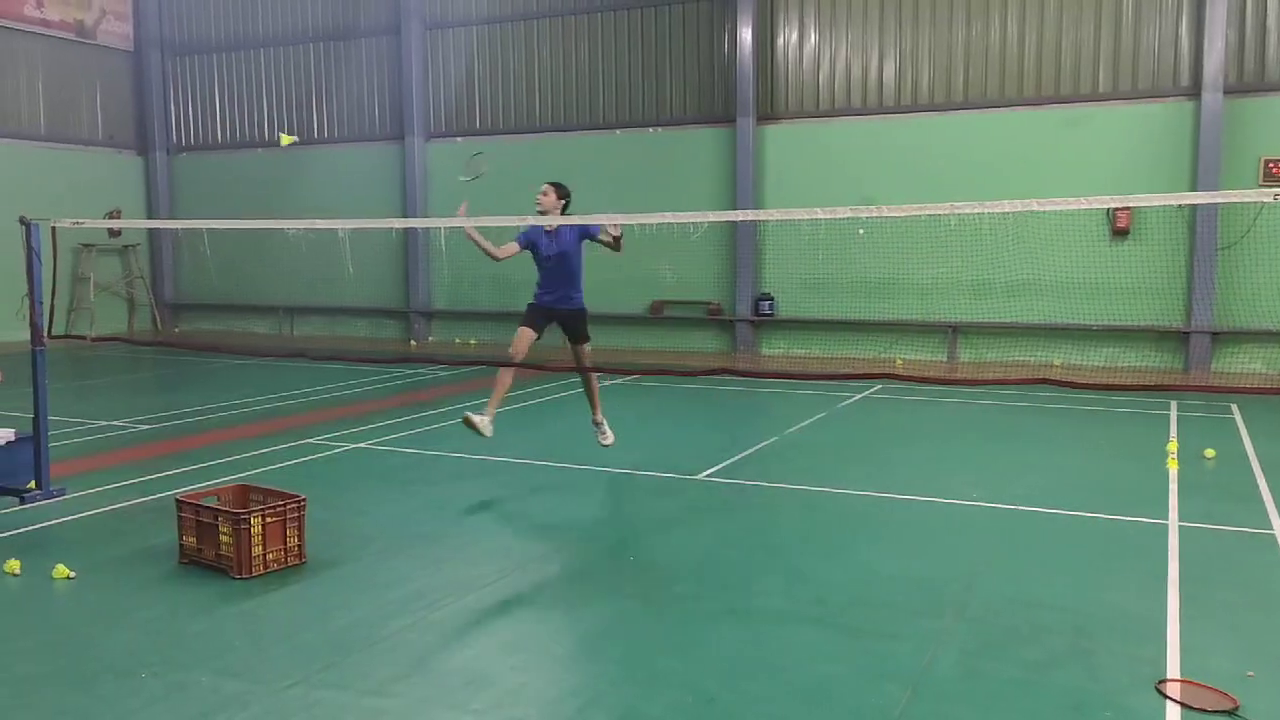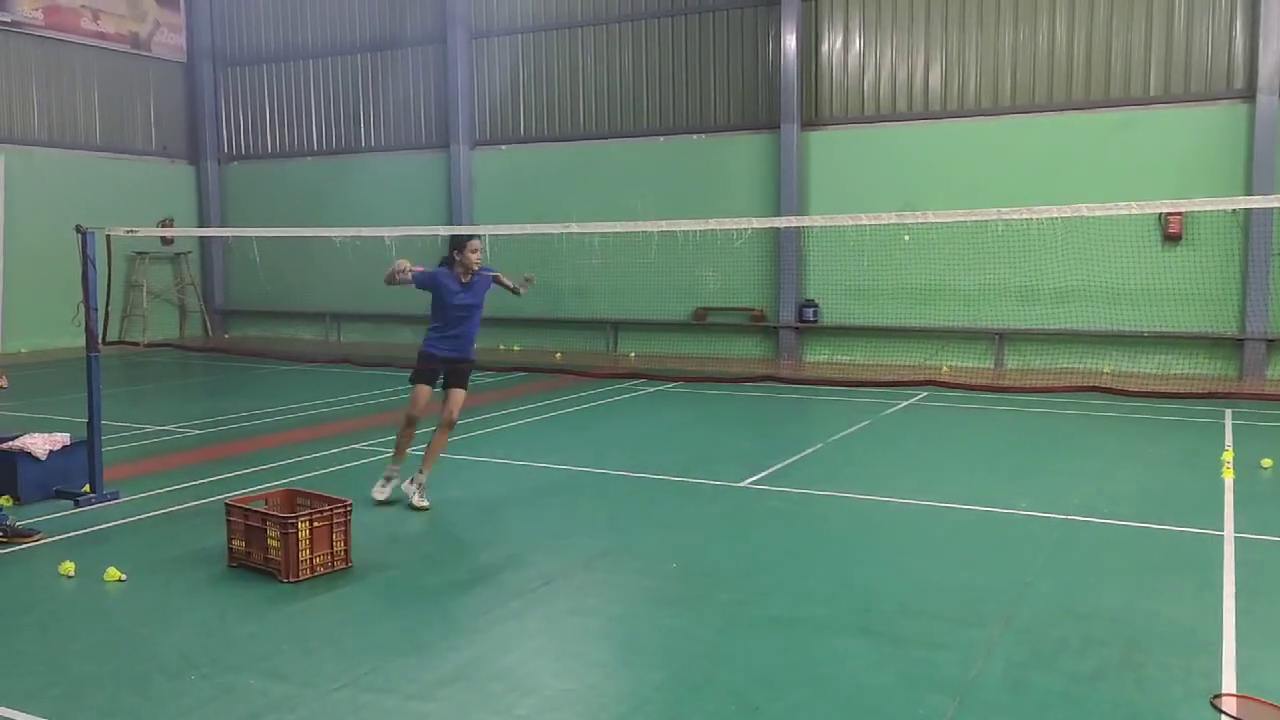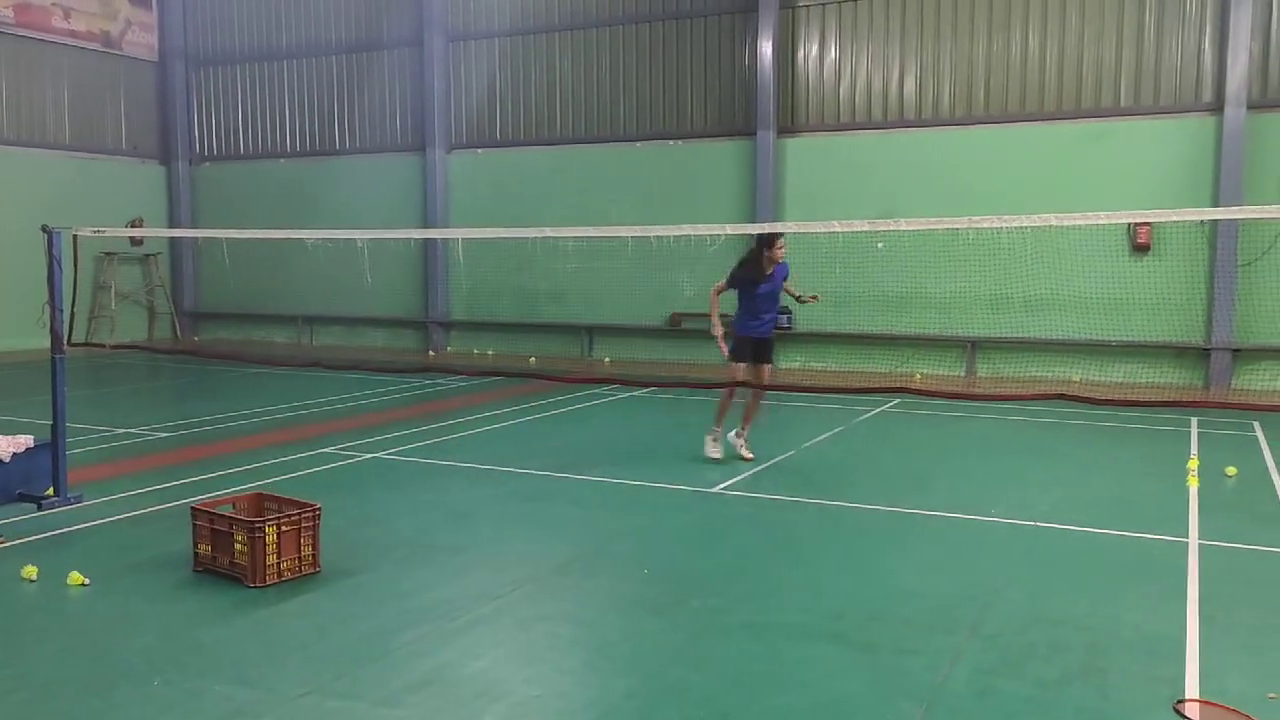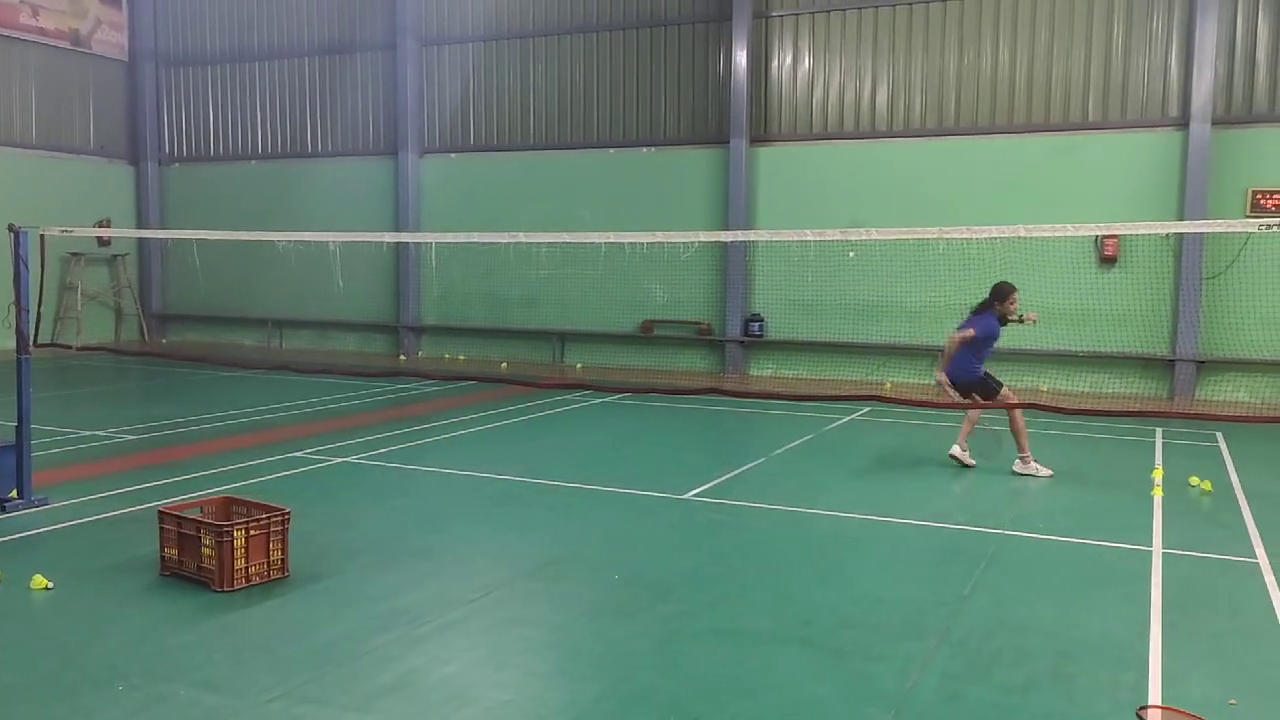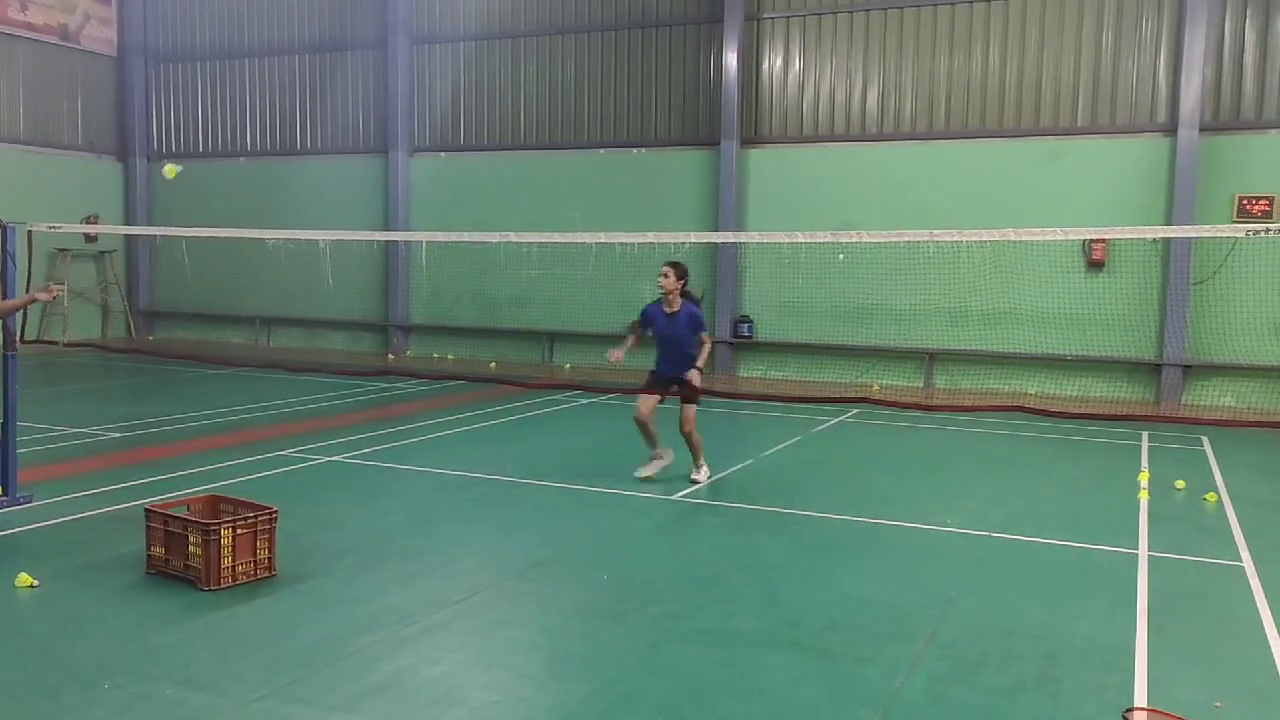
dt=1s
person 1, frame 1
left shoulder: (577, 227)
right shoulder: (532, 233)
left elbow: (616, 248)
right elbow: (498, 254)
left wrist: (617, 237)
right wrist: (469, 230)
left hip: (572, 306)
right hip: (542, 304)
left knee: (584, 366)
right knee: (513, 357)
left ankle: (598, 420)
right ankle: (486, 418)
person 1, frame 2
left shoulder: (483, 277)
right shoulder: (439, 277)
right elbow: (391, 281)
left wrist: (514, 288)
right wrist: (398, 268)
left hip: (462, 357)
right hip: (432, 352)
left knee: (449, 419)
right knee: (413, 416)
left ankle: (418, 482)
right ankle: (392, 472)
person 1, frame 3
left shoulder: (782, 269)
right shoulder: (747, 274)
right elbow: (716, 291)
left wrist: (799, 297)
right wrist: (716, 322)
left hip: (765, 335)
right hip: (743, 333)
left knee: (759, 388)
right knee: (735, 384)
left ankle: (740, 435)
right ankle: (715, 433)
person 1, frame 4
left shoulder: (987, 313)
right shoulder: (990, 326)
right elbow: (955, 339)
left wrist: (1021, 319)
right wrist: (941, 370)
left hip: (955, 372)
right hip: (968, 373)
left knee: (977, 402)
right knee: (1013, 404)
left ankle: (960, 447)
right ankle: (1025, 461)
person 1, frame 5
left shoulder: (692, 313)
right shoulder: (650, 310)
left elbow: (706, 344)
right elbow: (636, 331)
left wrist: (697, 369)
right wrist: (622, 350)
left hip: (688, 373)
right hip: (662, 372)
left knee: (687, 429)
right knee: (640, 415)
left ankle: (700, 466)
right ankle: (659, 454)
